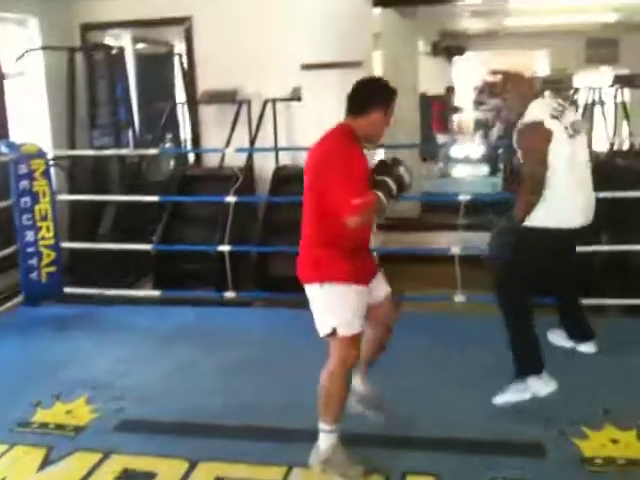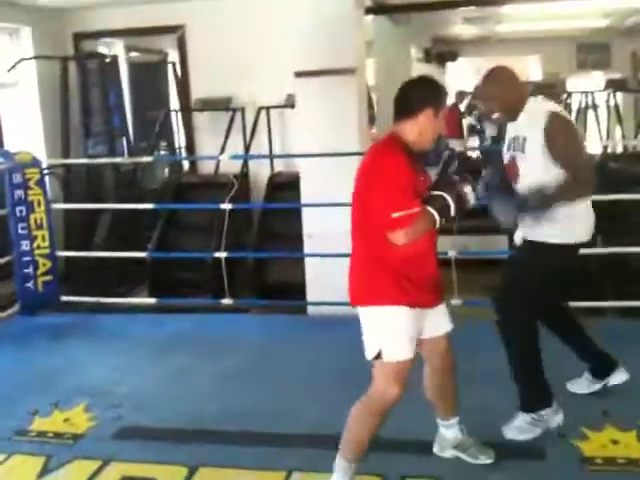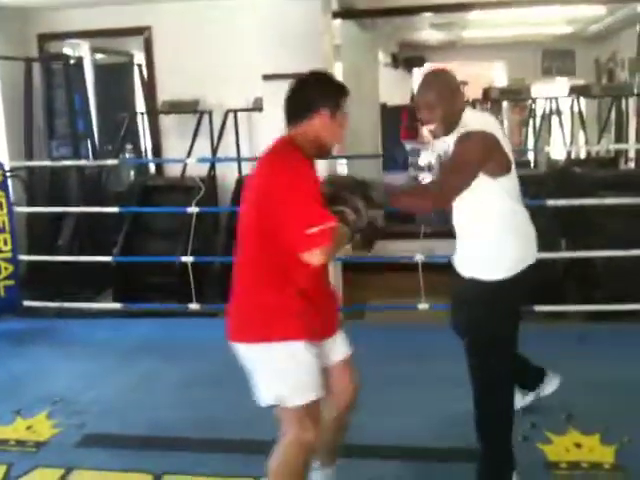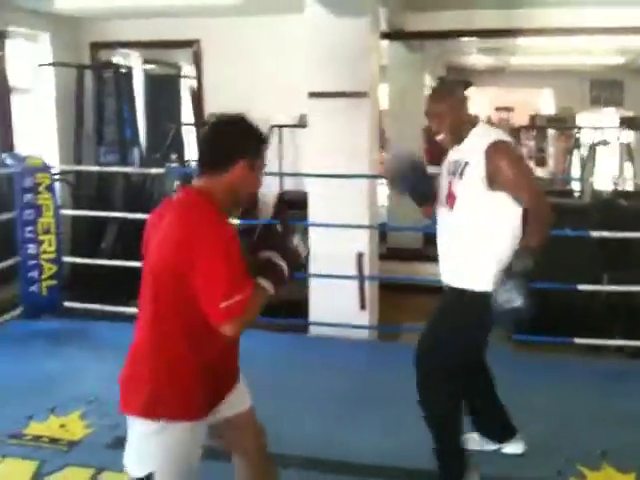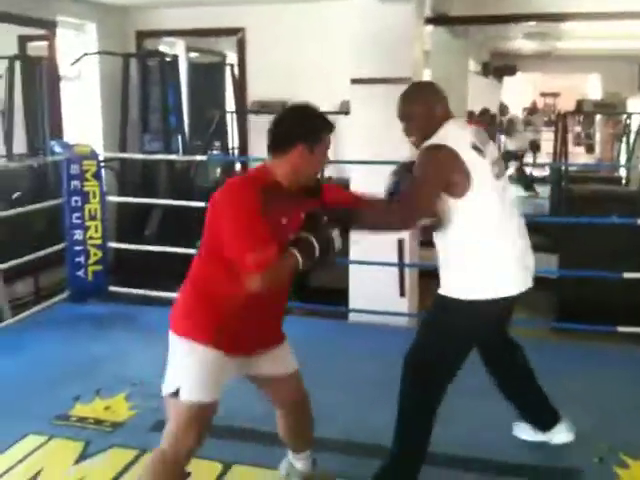
dt=0.5s
person 1, frame 1
left shoulder: (341, 144)
right shoulder: (344, 150)
right elbow: (355, 215)
left wrist: (378, 180)
right wrist: (387, 186)
left hip: (354, 258)
right hip: (332, 267)
left knee: (385, 316)
right knee: (344, 354)
left ankle: (360, 387)
right ankle: (326, 447)
person 1, frame 2
left shoulder: (407, 157)
right shoulder: (384, 161)
right elbow: (402, 232)
left wrist: (448, 185)
right wrist: (446, 202)
left hip: (420, 282)
right hip: (385, 290)
left knee: (442, 358)
right knee: (388, 388)
left ankle: (450, 435)
person 1, frame 3
left shoulder: (292, 162)
right shoulder: (288, 167)
right elbow: (318, 251)
left wrist: (340, 213)
right wrist: (347, 215)
left hip: (307, 309)
right hip: (272, 321)
left knee: (343, 389)
right knee: (304, 431)
person 1, frame 4
left shoulder: (175, 208)
right shoulder: (209, 227)
right elbow: (232, 321)
left wrist: (249, 256)
right wrist: (273, 267)
right hip: (169, 392)
left knee: (251, 443)
person 1, frame 5
left shoulder: (307, 192)
right shoulder: (241, 195)
right elbow: (257, 277)
right wrist: (311, 245)
left hip: (259, 329)
right hip: (204, 330)
left knee: (294, 401)
right knee: (182, 442)
person 2, frame 1
left shoulder: (531, 126)
right shoulder: (565, 109)
left elbow: (535, 185)
right elbow: (576, 161)
left wrist: (508, 226)
left hip: (547, 221)
right hip: (577, 212)
left knee: (509, 285)
right knee: (560, 271)
left ankle: (532, 374)
right ankle: (580, 335)
person 2, frame 2
left shoulder: (550, 121)
right shoulder: (516, 123)
left elbow: (584, 179)
left wrist: (544, 199)
right wrist: (495, 181)
left hip: (556, 233)
right hip: (536, 231)
left knee: (511, 307)
right knee: (544, 304)
left ankle: (539, 407)
right ankle: (605, 368)
person 2, frame 3
left shoulder: (476, 137)
right shoulder: (459, 132)
left elbow: (436, 198)
left hip: (502, 265)
right hip: (475, 259)
left knee: (486, 361)
right knee: (470, 328)
right ankle: (534, 380)
person 2, frame 4
left shoulder: (496, 151)
right shoulder: (457, 152)
left elbow: (538, 209)
right elbow: (441, 202)
left wrist: (521, 263)
right wrist: (417, 184)
left hip: (480, 282)
right hip: (462, 278)
left knee: (433, 361)
right knee: (463, 358)
right ankle: (499, 432)
person 2, frame 5
left shoulder: (440, 152)
right shoulder: (474, 141)
left elbow: (405, 215)
left wrist: (344, 211)
left hip: (474, 286)
right hip: (507, 272)
left knee: (422, 371)
right knee: (495, 345)
right ankle: (546, 421)
